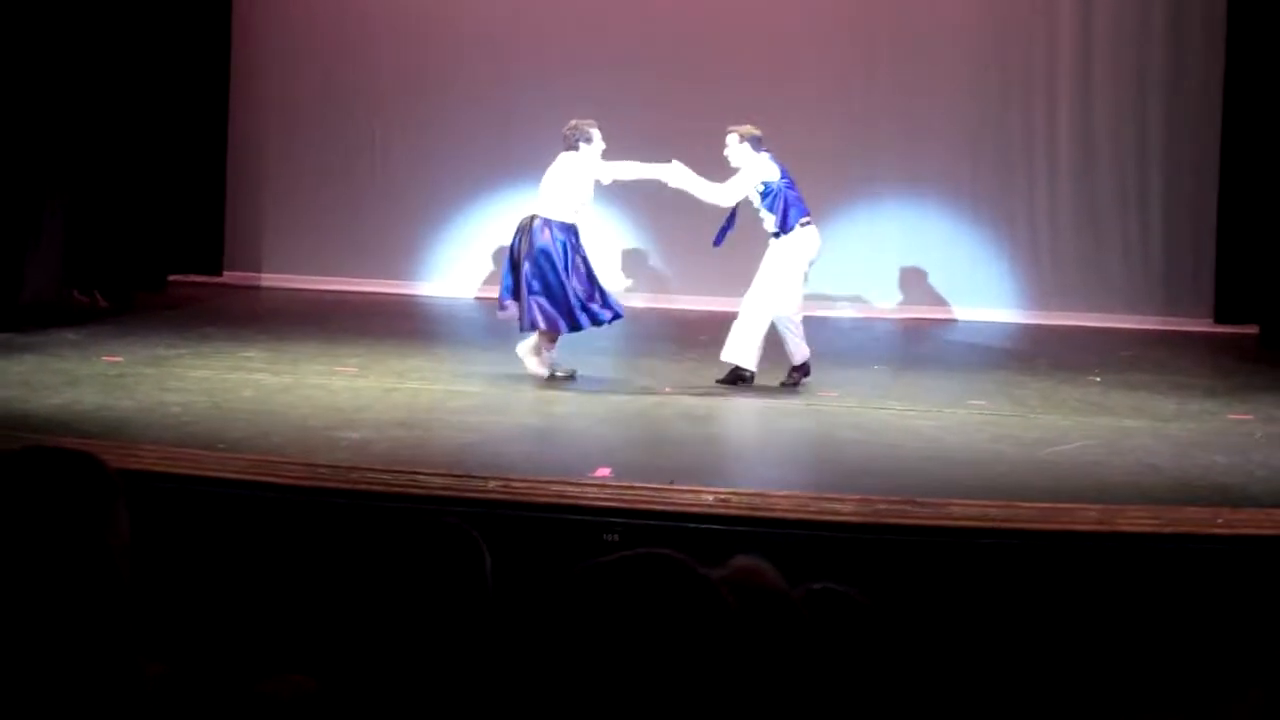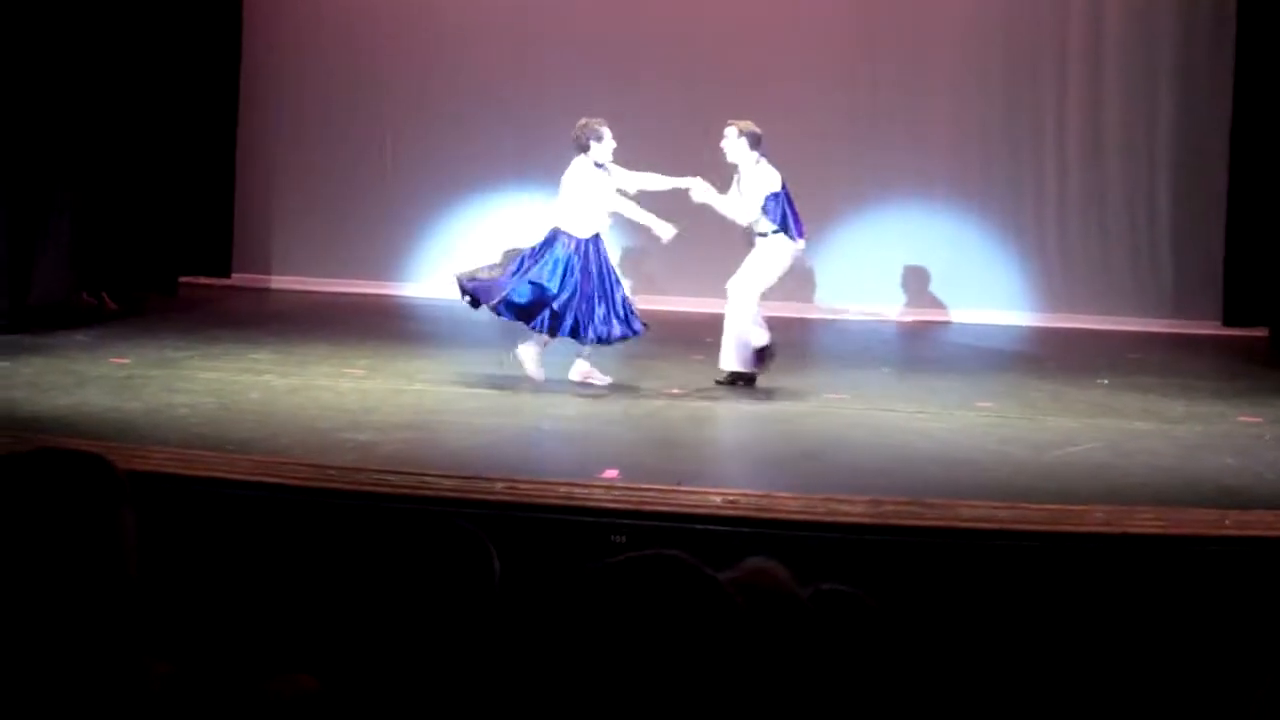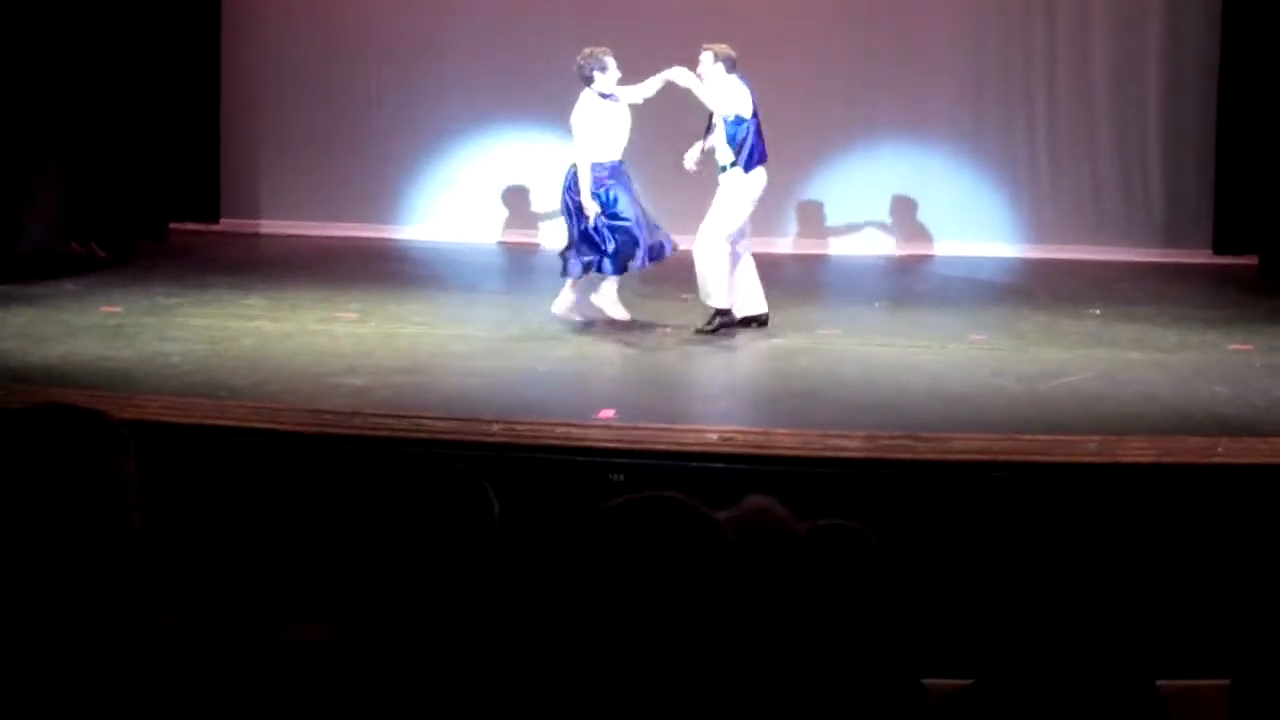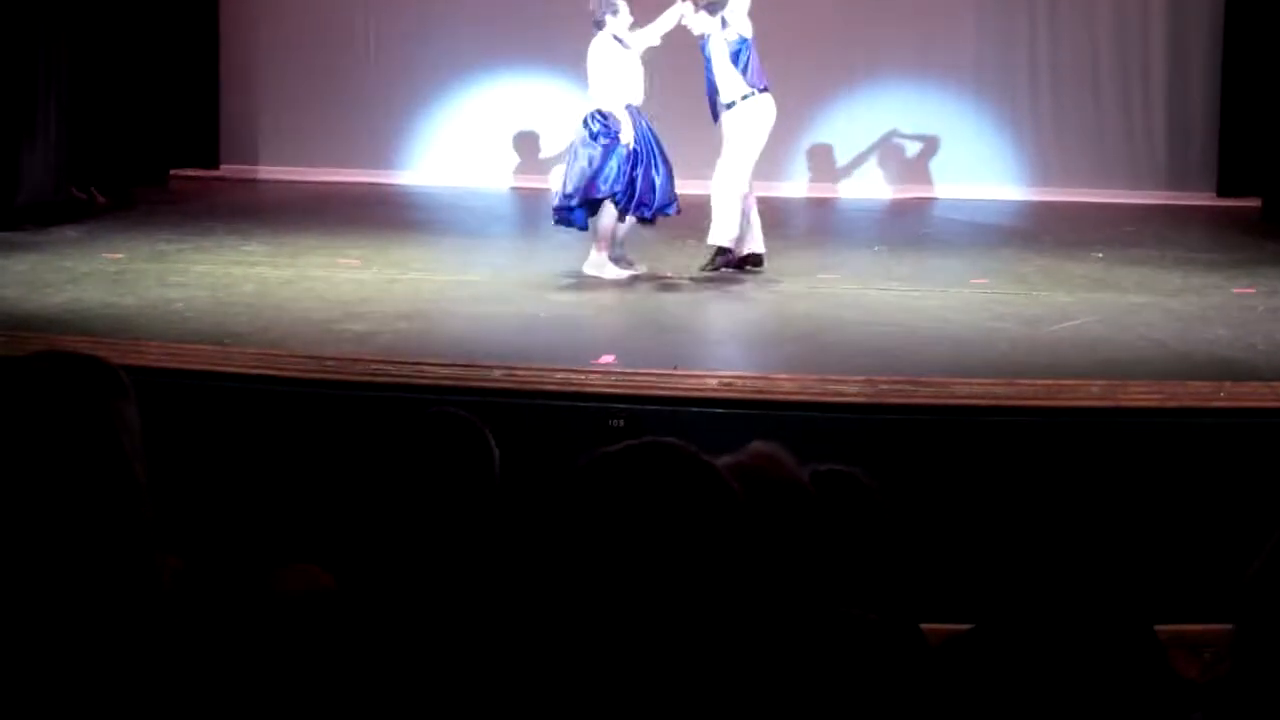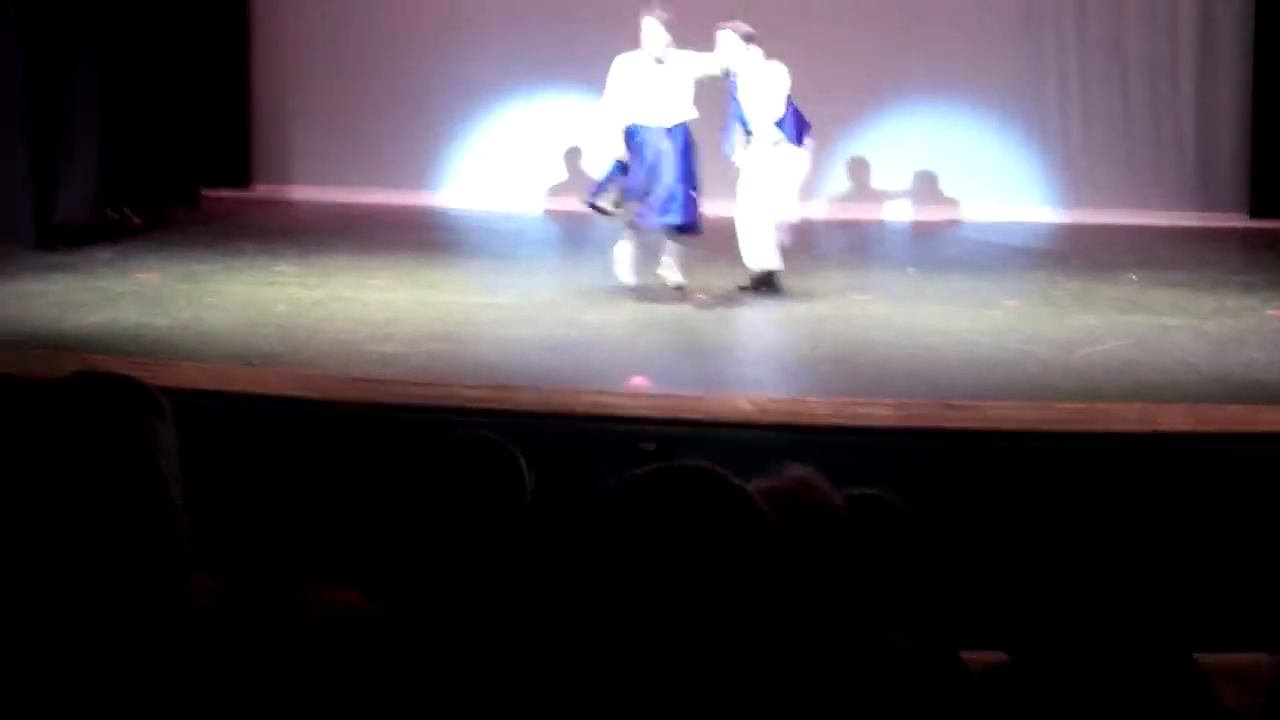
dt=0.5s
person 1, frame 1
left shoulder: (761, 164)
right shoulder: (751, 172)
left elbow: (726, 197)
right elbow: (726, 195)
left wrist: (686, 180)
right wrist: (688, 180)
left hip: (799, 238)
right hip: (781, 241)
left knee: (782, 304)
right knee: (755, 302)
left ankle: (800, 362)
right ankle: (743, 368)
person 1, frame 2
left shoulder: (763, 174)
right shoulder: (743, 174)
left elbow: (744, 217)
right elbow: (731, 206)
left wrist: (711, 197)
right wrist: (709, 197)
left hip: (782, 242)
right hip: (766, 242)
left knee: (738, 289)
right knee: (739, 299)
left ankle: (761, 343)
right ankle: (743, 368)
person 1, frame 3
left shoulder: (738, 92)
right shoulder: (725, 99)
left elbow: (722, 108)
left wrist: (691, 82)
right wrist: (700, 146)
left hip: (743, 177)
right hip: (734, 177)
left knee: (709, 241)
right knee: (735, 245)
left ankle: (723, 310)
right ankle: (755, 311)
person 1, frame 4
left shoulder: (734, 23)
right shoulder: (710, 41)
left hip: (753, 109)
right hip: (736, 113)
left knee: (729, 176)
right knee: (733, 180)
left ankle: (725, 245)
right ankle: (750, 251)
person 1, frame 5
left shoulder: (774, 71)
right shoulder: (734, 74)
left elbow: (773, 113)
left wrist: (754, 75)
right wrist: (739, 147)
left hip: (789, 147)
right hip: (760, 147)
left knee: (778, 208)
right knee: (747, 205)
right ankle: (765, 270)
person 2, frame 1
left shoulder: (582, 166)
right shoulder: (572, 163)
left elbow: (611, 171)
right elbow: (617, 170)
left wrist: (660, 170)
right wrist: (660, 170)
left hip: (558, 233)
right hip: (551, 233)
left knee: (566, 298)
right knee: (566, 298)
left ankle: (547, 357)
right ankle: (531, 348)
person 2, frame 2
left shoulder: (604, 170)
right shoulder: (580, 172)
left elbow: (639, 180)
right elbow: (614, 203)
left wrist: (681, 183)
right wrist: (655, 222)
left hip: (589, 246)
right hip: (569, 246)
left knee: (602, 305)
right knee: (560, 307)
left ankle: (582, 366)
right ankle: (531, 348)
person 2, frame 3
left shoulder: (612, 96)
right shoulder: (586, 107)
left elbow: (643, 91)
right elbow: (582, 153)
left wrist: (666, 76)
right wrist: (585, 194)
left hip: (610, 175)
right hip: (597, 179)
left knee: (594, 242)
right knee: (627, 233)
left ankle: (567, 299)
right ankle: (607, 292)
person 2, frame 4
left shoulder: (625, 43)
right shoulder: (603, 47)
left elbow: (660, 26)
right elbow: (604, 89)
right wrist: (625, 122)
left hip: (625, 122)
right hip: (611, 123)
left knee: (637, 193)
right knee: (620, 191)
left ankle: (613, 252)
right ankle: (598, 257)
person 2, frame 5
left shoulder: (685, 61)
right shoulder: (625, 64)
left elbow: (718, 63)
right elbow: (611, 103)
right wrist: (615, 136)
left hip: (674, 139)
right hip: (642, 139)
left knee: (675, 201)
right knee: (642, 200)
left ankle: (670, 263)
right ankle: (627, 247)
